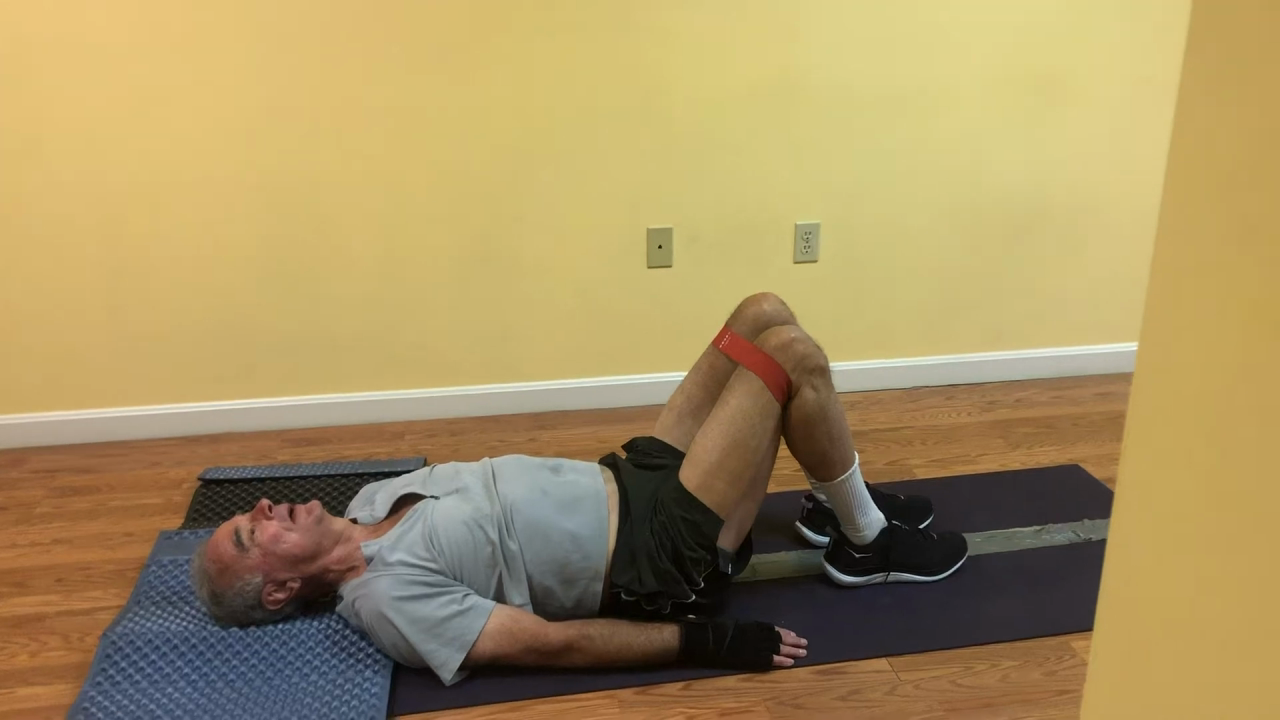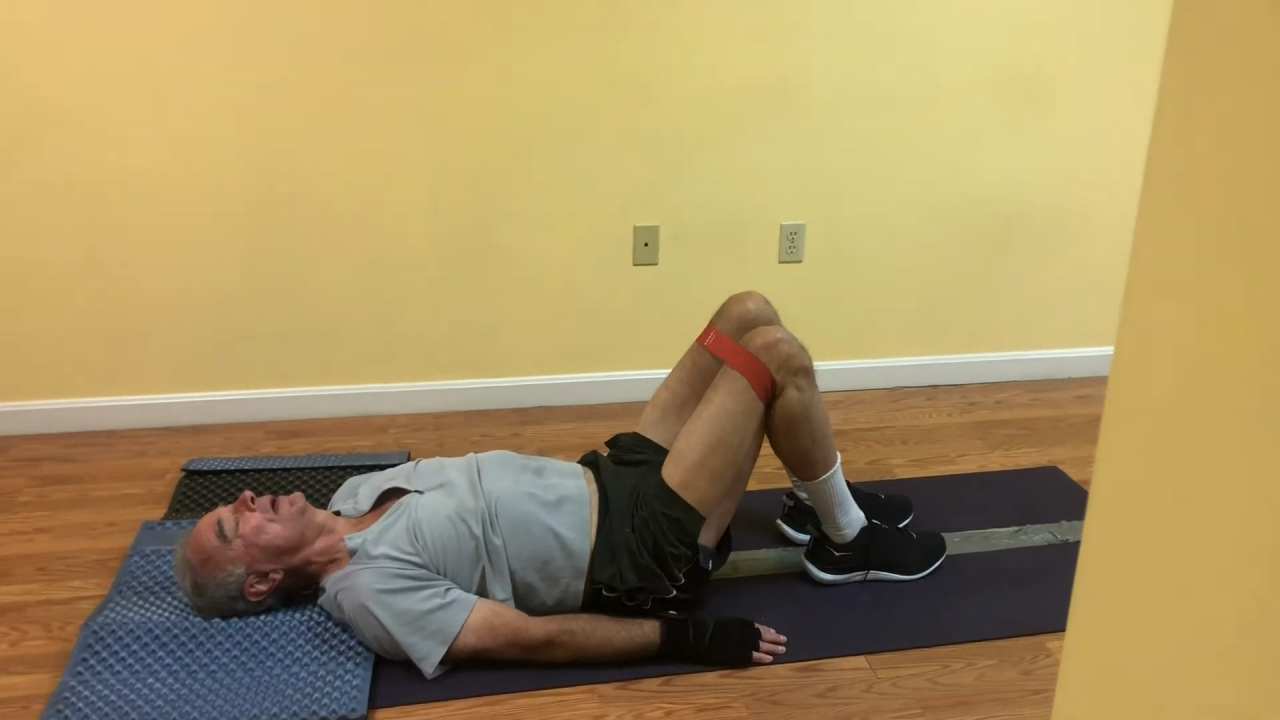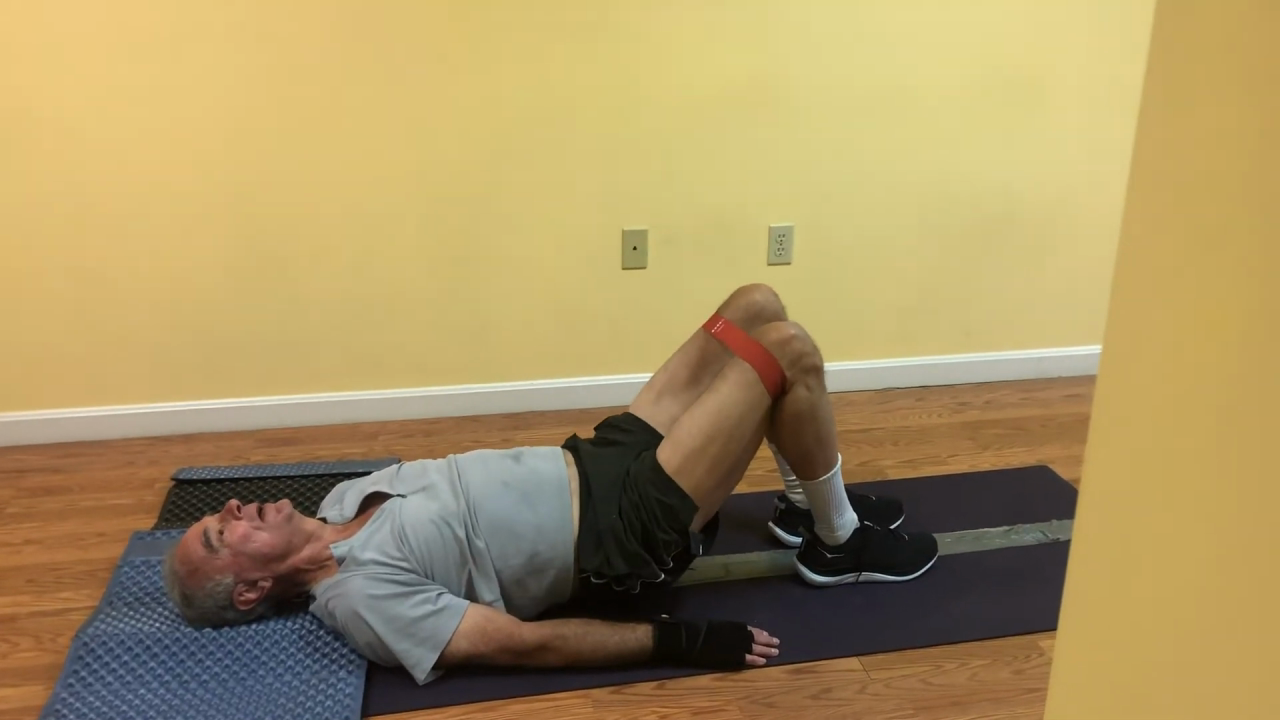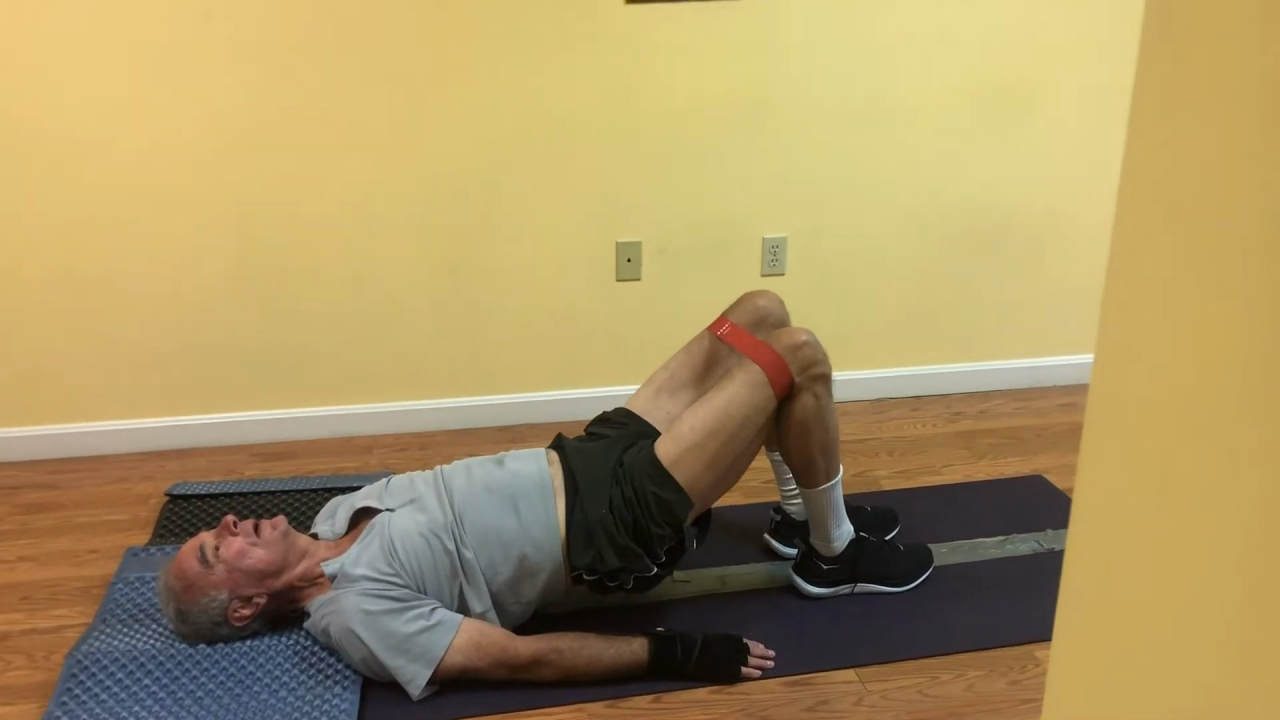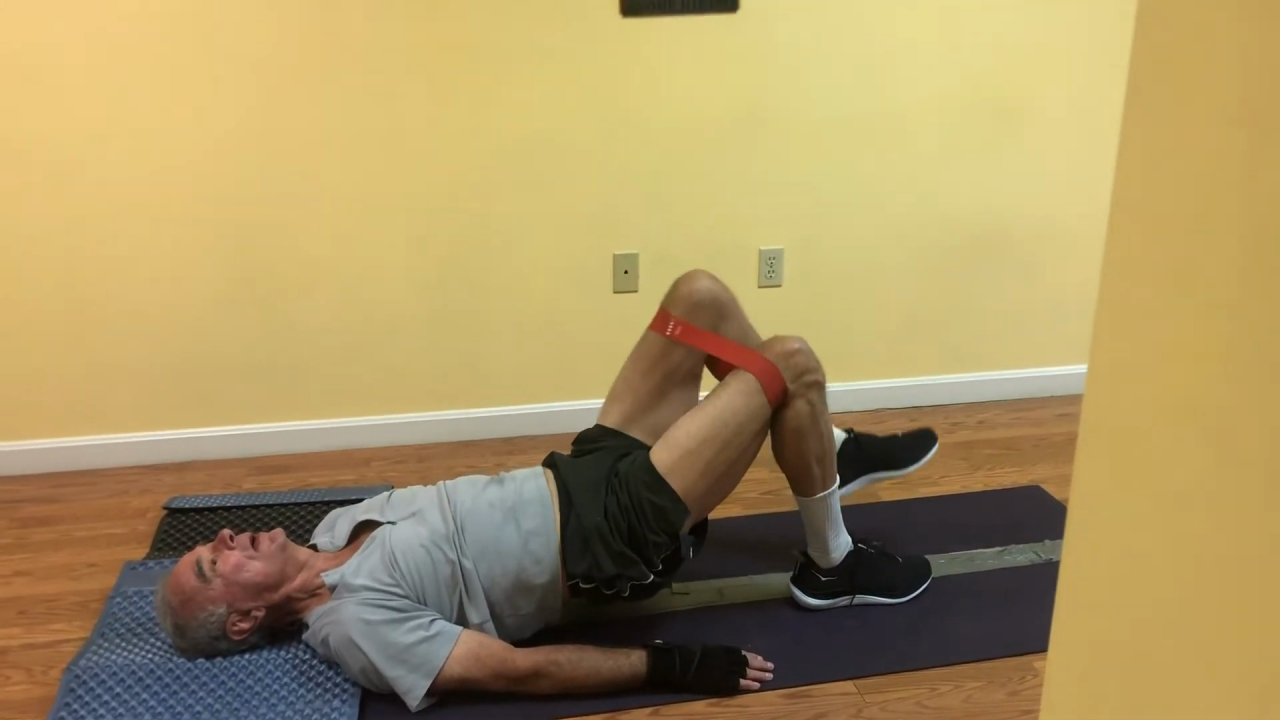
dt=1s
person 1, frame 1
left shoulder: (372, 504)
right shoulder: (387, 597)
right elbow: (550, 642)
right wrist: (707, 640)
left hip: (631, 480)
right hip: (665, 554)
left knee: (763, 313)
right knee: (792, 353)
left ankle: (840, 504)
right ankle: (867, 542)
person 1, frame 2
left shoulder: (356, 496)
right shoulder: (369, 592)
right elbow: (530, 637)
right wrist: (687, 636)
left hip: (611, 478)
right hip: (645, 550)
left knee: (749, 311)
right knee: (778, 354)
left ankle: (819, 502)
right ankle: (848, 541)
person 1, frame 3
left shoulder: (343, 505)
right shoulder: (358, 598)
right elbow: (523, 644)
right wrist: (680, 641)
left hip: (599, 464)
right hip: (629, 529)
left knee: (757, 304)
right knee: (789, 349)
left ankle: (809, 504)
right ankle: (839, 544)
person 1, frame 4
left shoulder: (337, 520)
right shoulder: (355, 615)
right elbow: (518, 659)
right wrist: (675, 653)
left hip: (589, 459)
right hip: (619, 526)
left knee: (762, 312)
right knee: (798, 355)
left ankle: (802, 513)
right ankle: (835, 555)
person 1, frame 5
left shoulder: (337, 529)
right shoulder: (353, 627)
left hip: (580, 474)
right hip: (618, 537)
left knee: (699, 292)
right knee: (791, 362)
left ankle: (830, 454)
right ankle: (833, 565)
